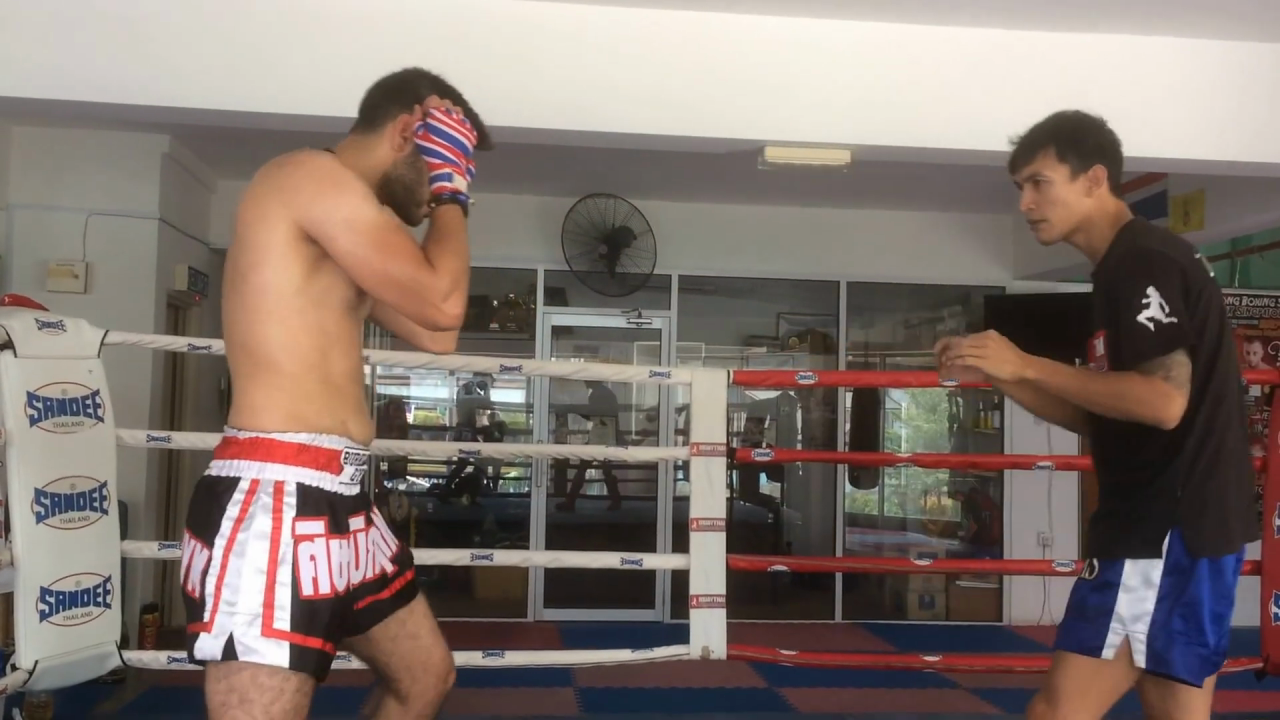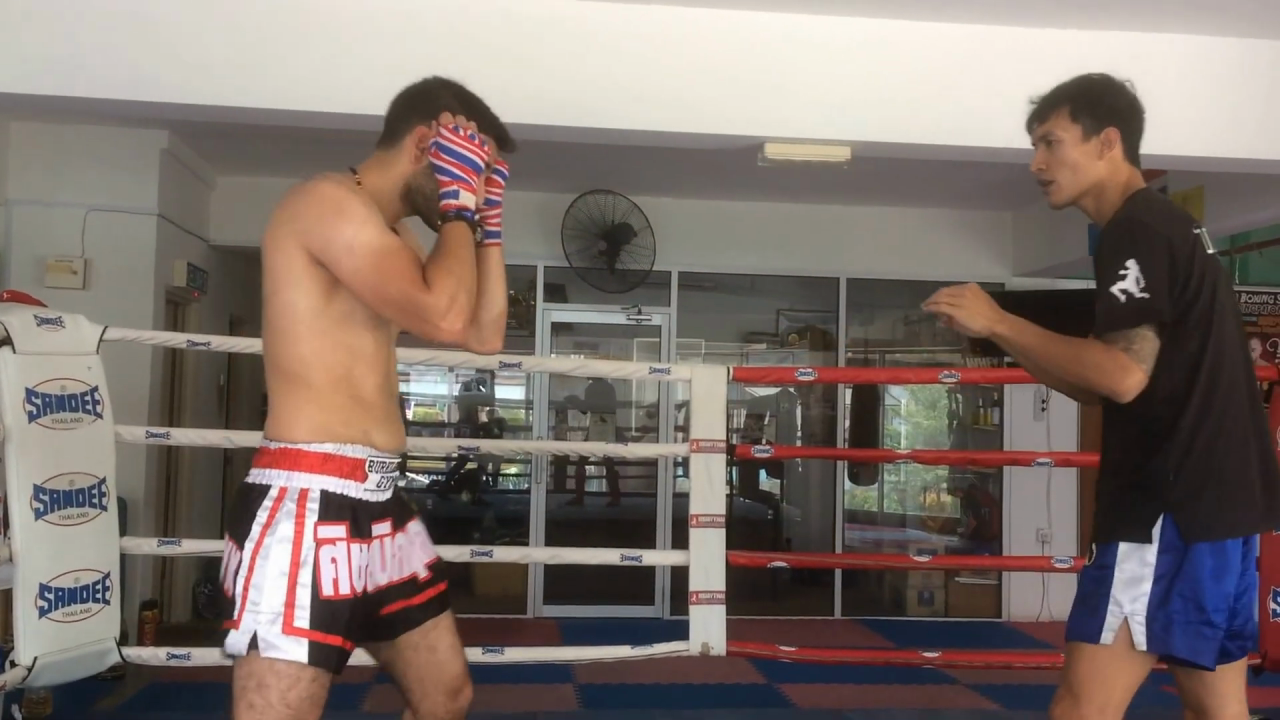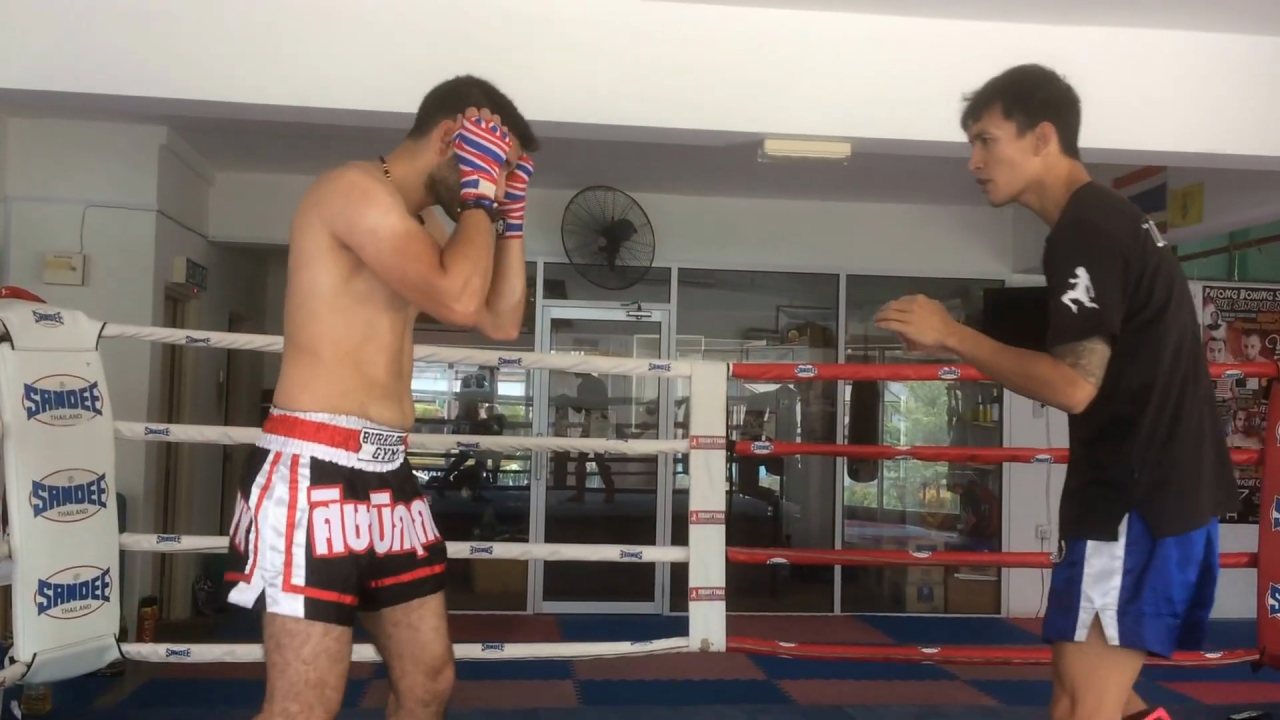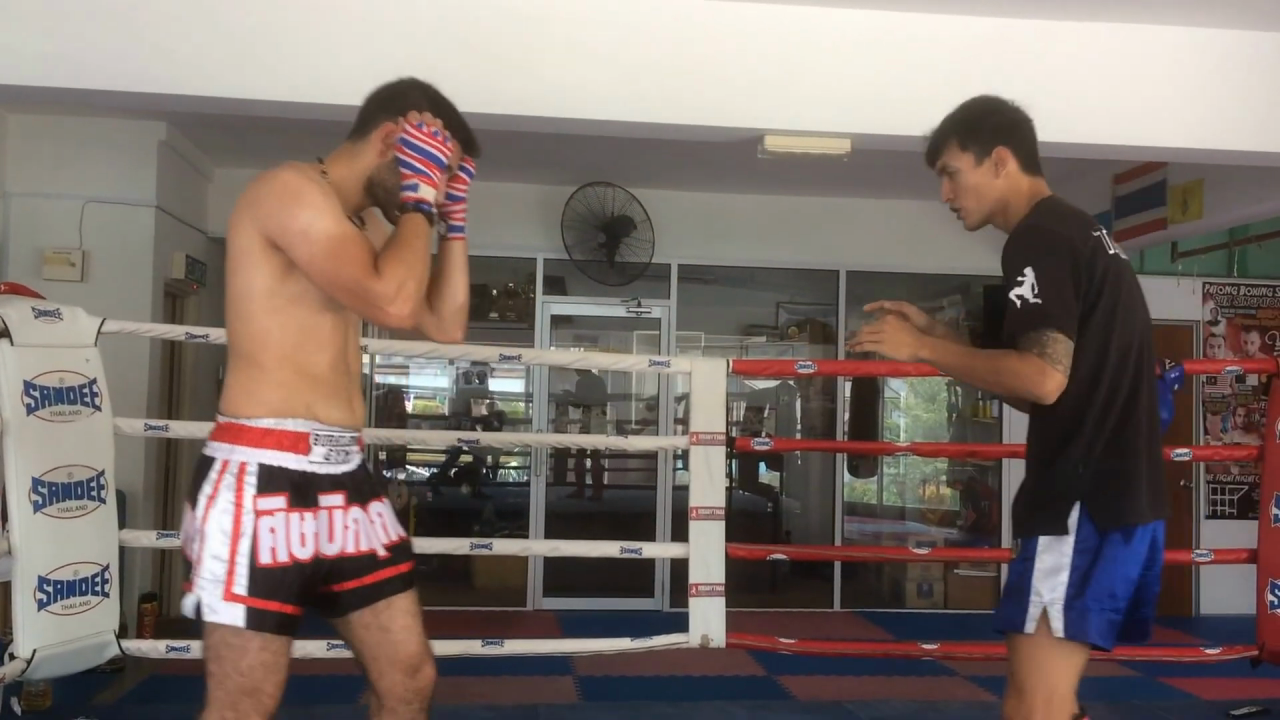
dt=0.3s
person 1, frame 1
left shoulder: (345, 222)
right shoulder: (313, 175)
left elbow: (435, 336)
right elbow: (441, 304)
left wrist: (444, 203)
right wrist: (451, 189)
left hip: (334, 500)
right hip: (275, 499)
person 1, frame 2
left shoulder: (389, 238)
right shoulder: (329, 203)
left elbow: (484, 335)
right elbow: (444, 319)
left wrist: (487, 221)
right wrist: (460, 203)
left hip: (377, 505)
right hip: (307, 501)
person 1, frame 3
left shoulder: (410, 226)
right shoulder: (357, 188)
left elbow: (501, 321)
right elbow: (458, 300)
left wrist: (507, 211)
right wrist: (479, 191)
left hip: (384, 473)
right hip: (313, 471)
person 1, frame 4
left shoulder: (355, 228)
right shoulder: (290, 189)
left elbow: (446, 325)
right elbow: (392, 302)
left wrist: (450, 214)
right wrist: (420, 196)
left hip: (342, 478)
right hip: (265, 476)
person 2, frame 1
left shoulder: (1146, 263)
right shoulder: (1119, 275)
left elbow: (1164, 401)
right elbow: (1095, 414)
left wrist: (1026, 365)
right wrist: (995, 375)
left hip: (1162, 532)
right hip: (1181, 530)
person 2, frame 2
left shoulder: (1134, 233)
right shoulder: (1163, 229)
left elbow: (1122, 375)
right elbow: (1105, 377)
left wrist: (1000, 322)
right wrist: (1001, 334)
left hip: (1167, 508)
right hip: (1212, 502)
person 2, frame 3
left shoulder: (1084, 233)
right shoulder: (1110, 224)
left elbow: (1074, 385)
right elbow: (1074, 371)
left wrist: (951, 335)
right wrist: (956, 338)
left hip: (1132, 502)
right hip: (1164, 494)
person 2, frame 4
left shoulder: (1038, 242)
right shoulder: (1078, 236)
left elbow: (1041, 379)
left wrist: (923, 350)
right wrist: (934, 335)
left hip: (1082, 503)
right hip: (1119, 498)
